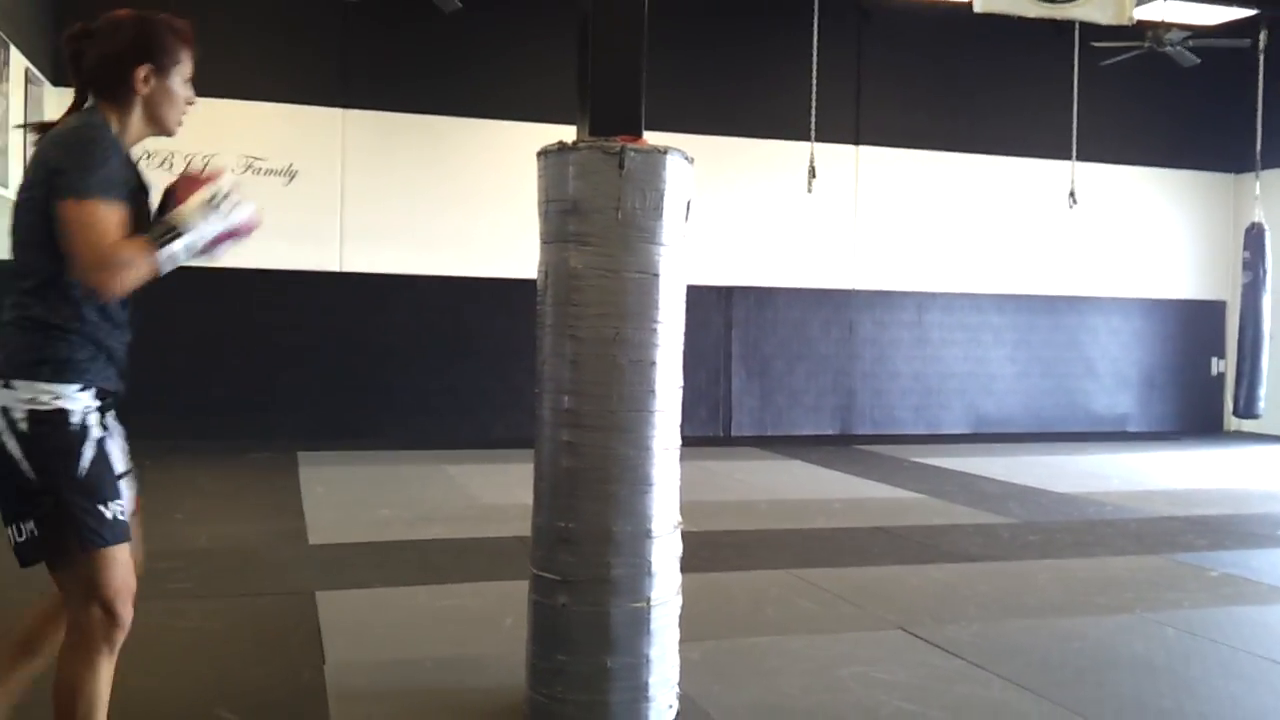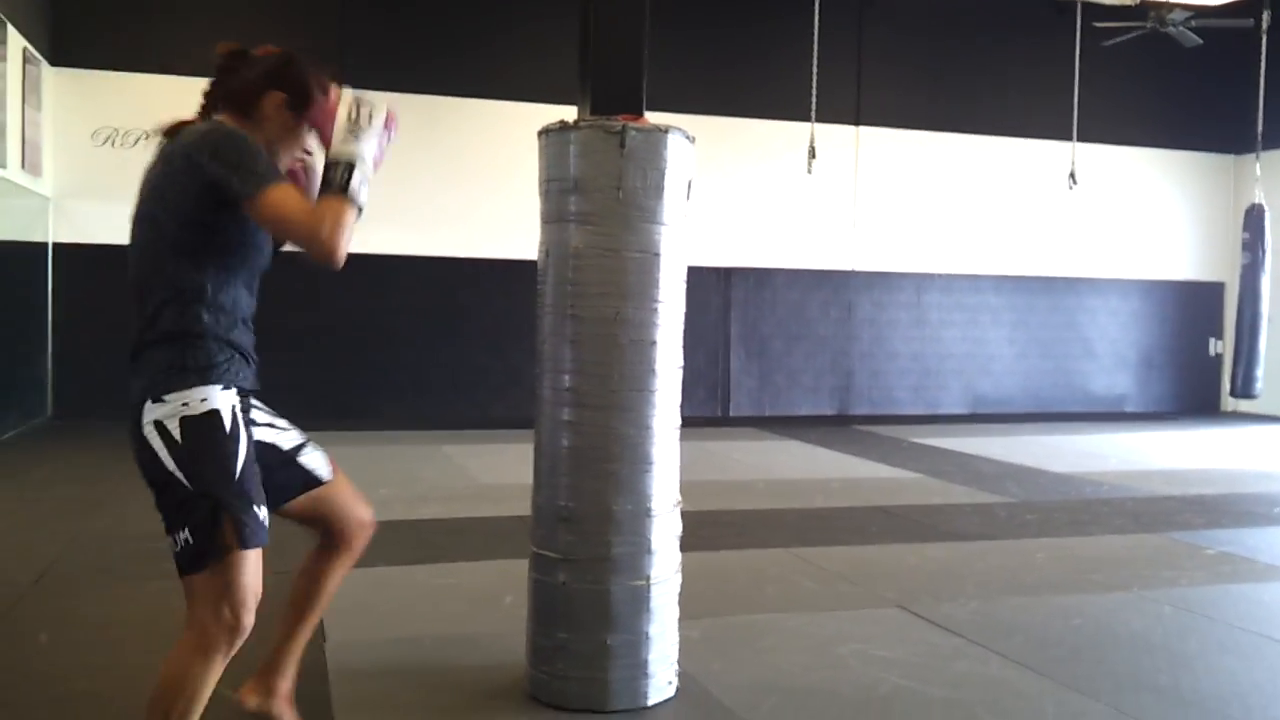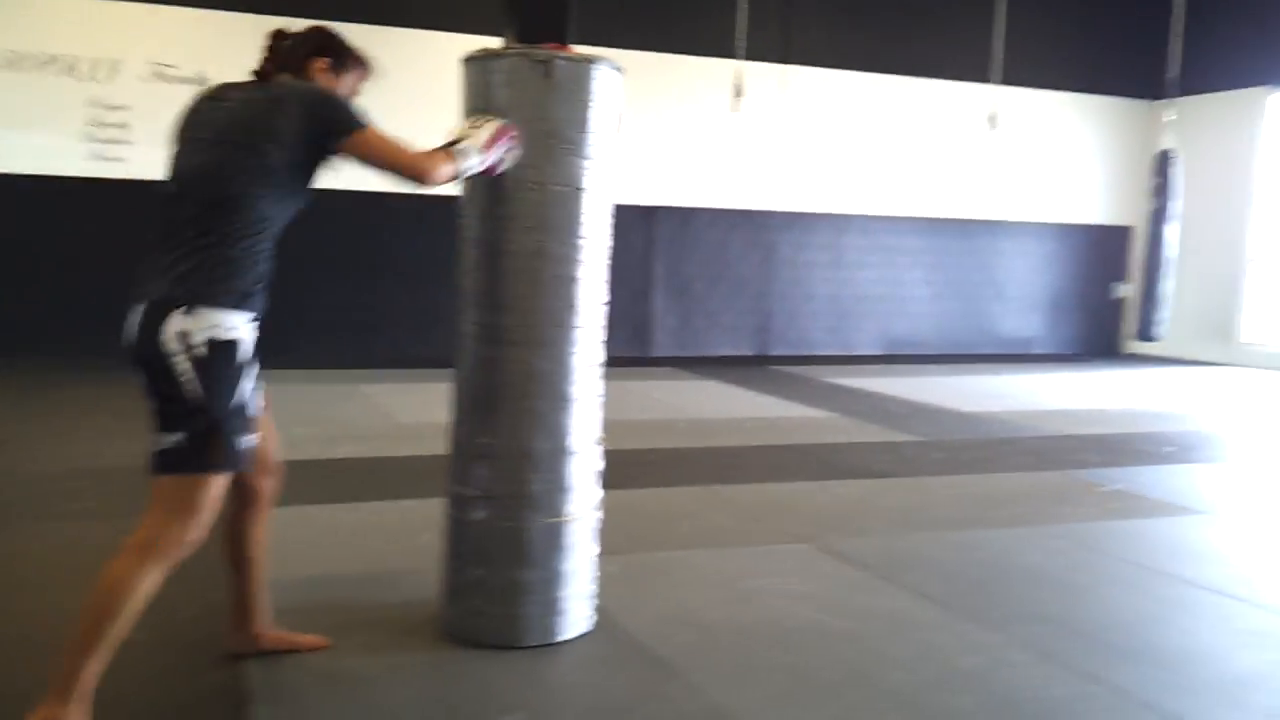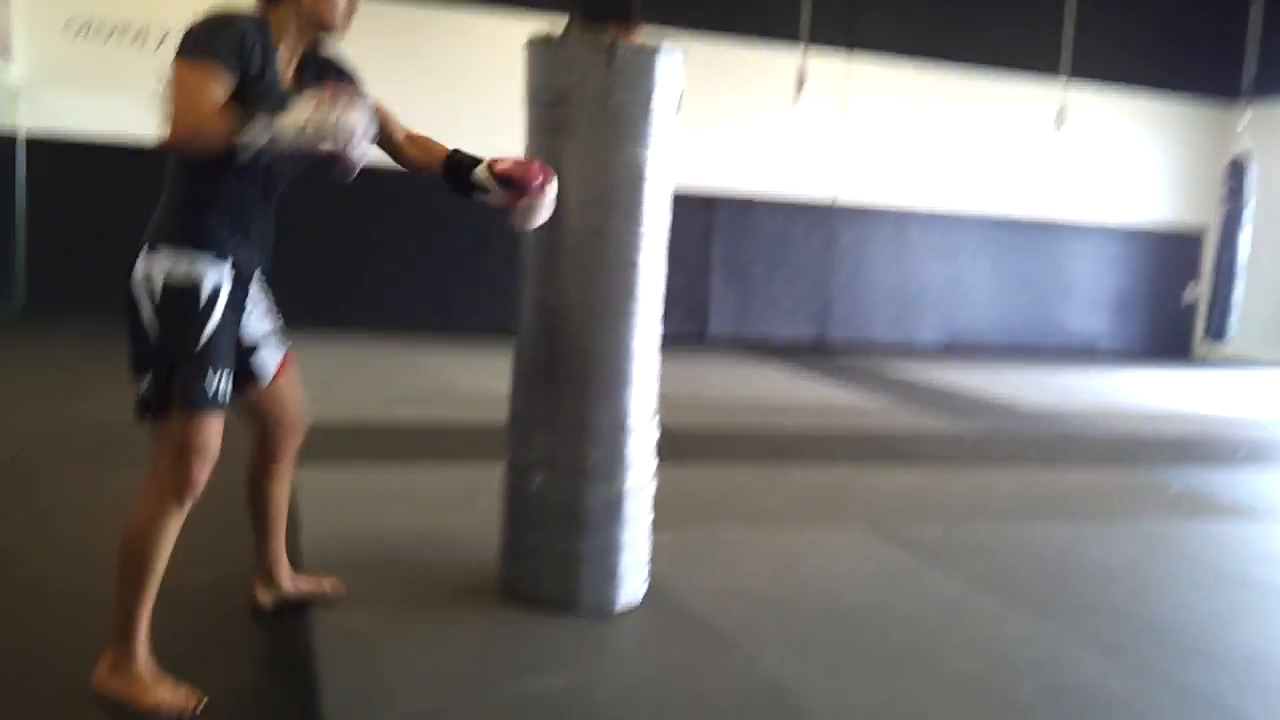
dt=0.5s
person 1, frame 1
left shoulder: (107, 149)
right shoulder: (88, 147)
right elbow: (107, 275)
left wrist: (177, 216)
right wrist: (201, 220)
left hip: (77, 397)
left knee: (88, 603)
right knee: (106, 610)
person 1, frame 2
left shoulder: (198, 155)
right shoulder: (223, 145)
right elbow: (331, 244)
left wrist: (301, 171)
right wrist: (358, 156)
left hip: (233, 399)
right hip: (196, 405)
left knee: (353, 523)
right knee: (226, 618)
person 1, frame 3
left shoulder: (217, 106)
right shoulder: (312, 105)
right elbow: (420, 169)
right wrist: (474, 150)
left hip: (168, 316)
right hip: (208, 324)
left knee: (259, 477)
right knee: (172, 533)
left ankle: (250, 627)
person 1, frame 4
left shoulder: (317, 66)
left elbow: (397, 139)
right elbow: (187, 132)
left wrist: (478, 174)
right wrist: (295, 126)
left hip: (236, 274)
right hip: (188, 266)
left knee: (283, 423)
right knee: (185, 466)
left ankle: (274, 575)
right ankle: (123, 662)
